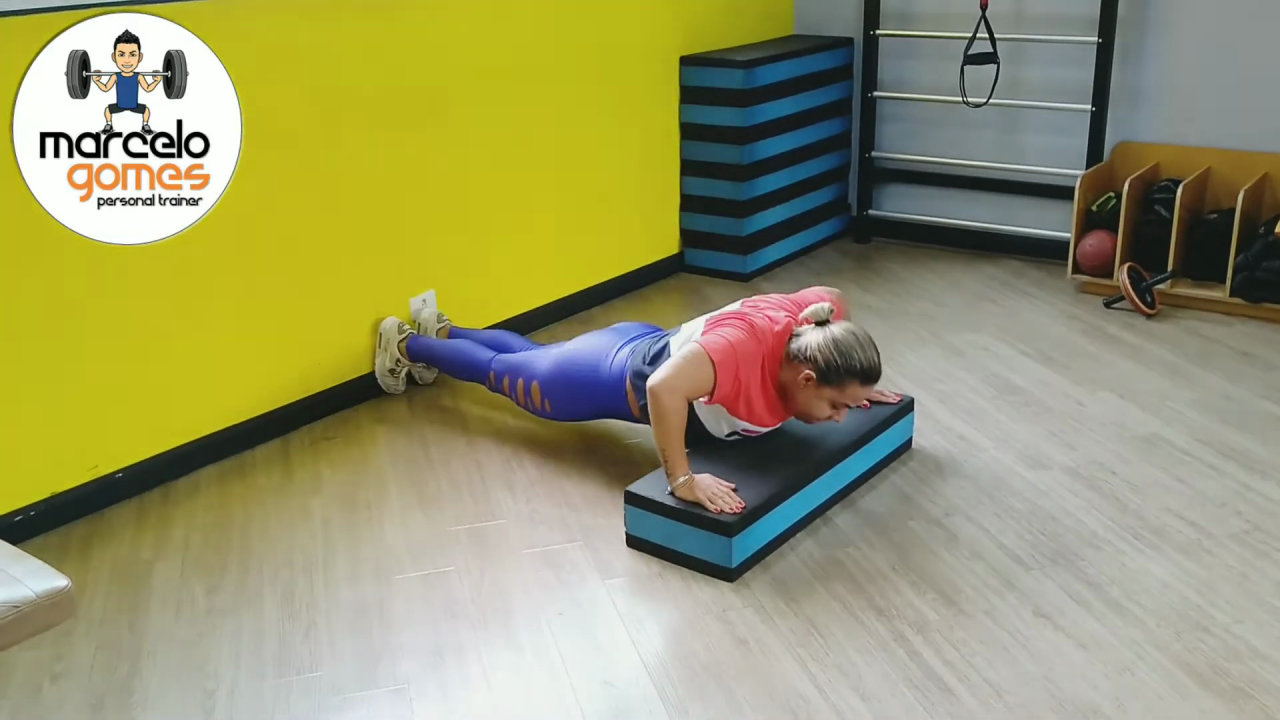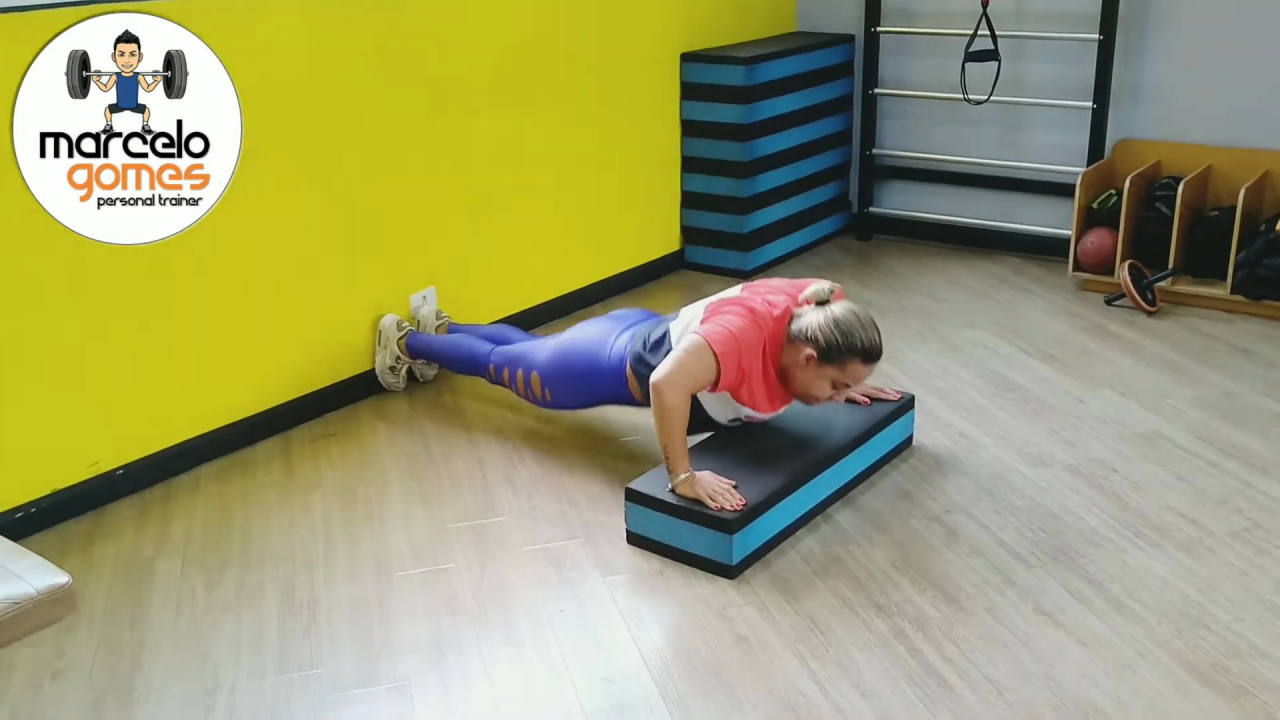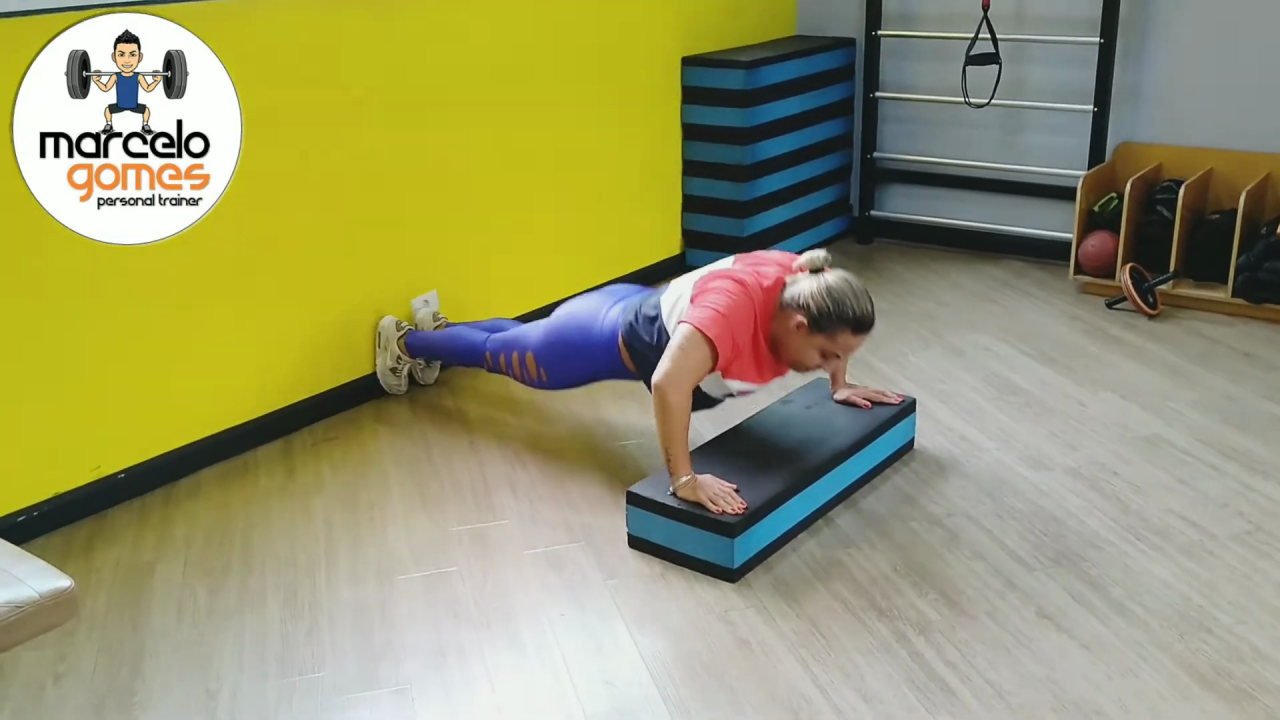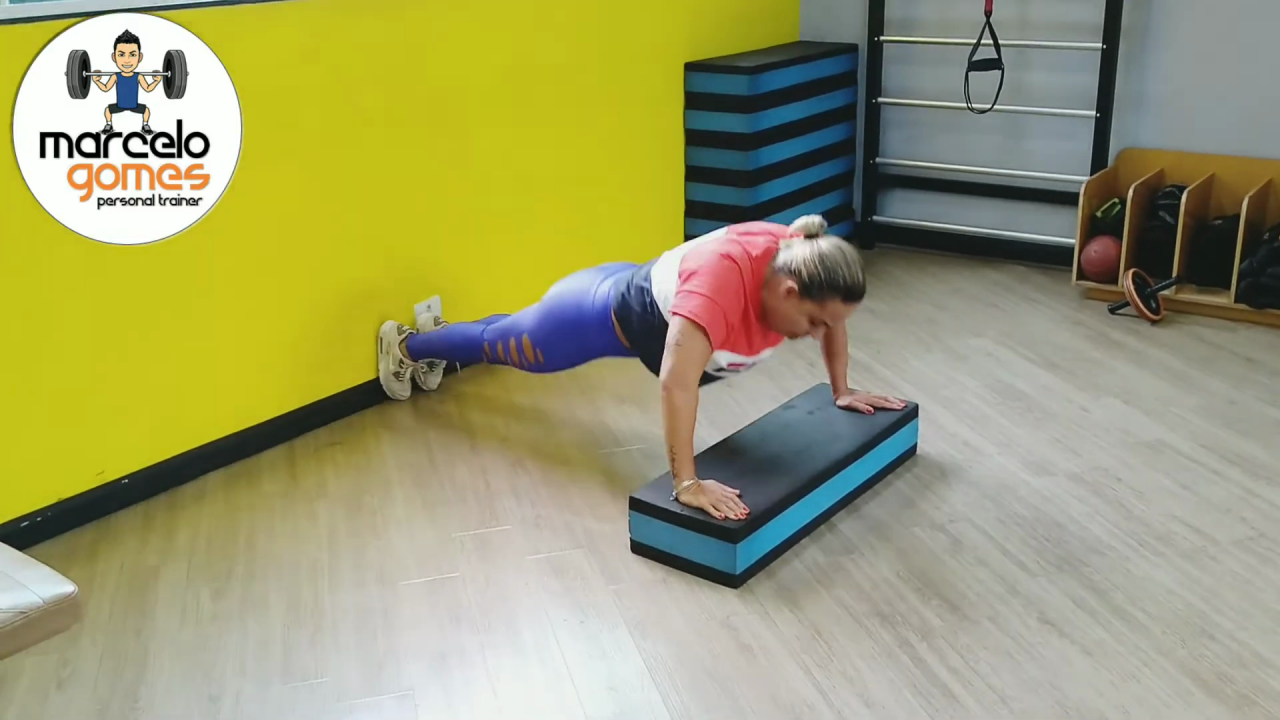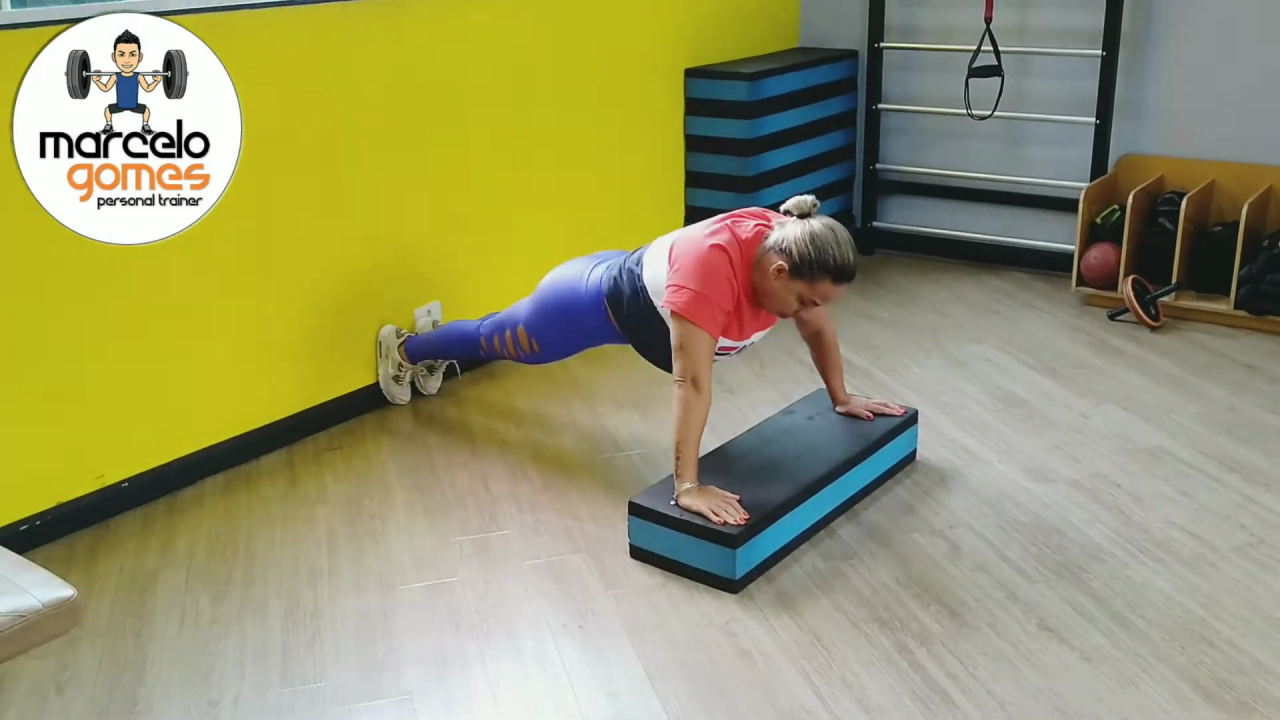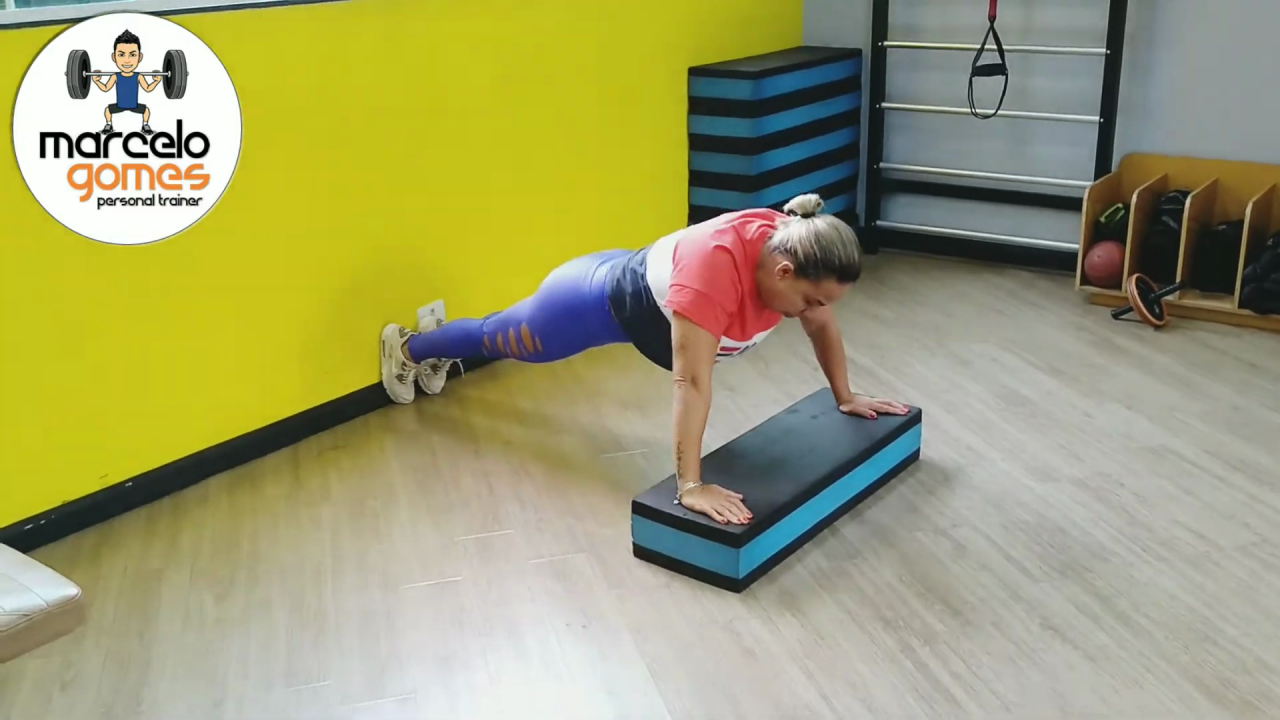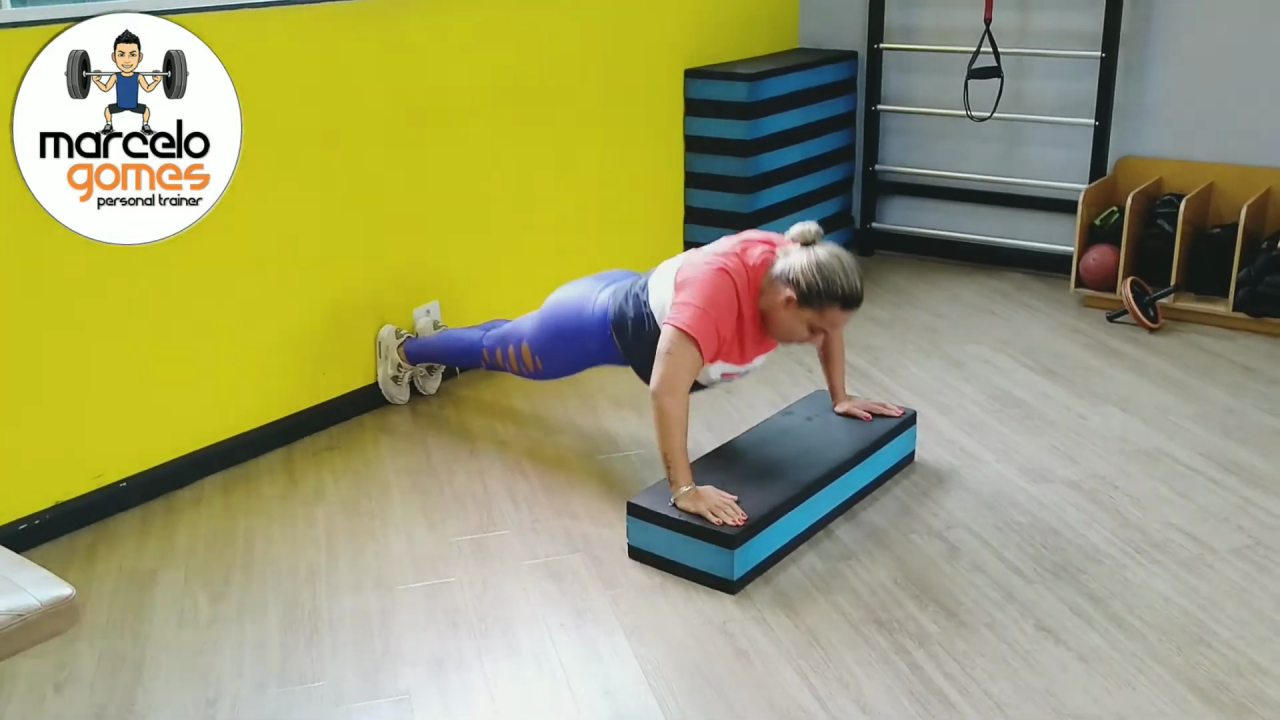
dt=0.2s
person 1, frame 1
left shoulder: (813, 327)
right shoulder: (744, 347)
left elbow: (835, 296)
right elbow: (663, 388)
left wrist: (847, 392)
right wrist: (682, 480)
left hip: (649, 345)
right hip: (616, 379)
left knee: (532, 353)
right knee: (500, 374)
left ankle: (440, 330)
right ankle: (405, 343)
person 1, frame 2
left shoulder: (811, 313)
right shoulder: (745, 333)
right elbow: (666, 384)
left wrist: (846, 382)
right wrist: (683, 477)
left hip: (649, 333)
right hip: (617, 365)
left knee: (530, 346)
right knee: (500, 366)
left ankle: (441, 325)
right ankle: (405, 341)
person 1, frame 3
left shoulder: (804, 288)
right shoulder: (736, 305)
right elbow: (668, 384)
left wrist: (841, 386)
right wrist: (684, 479)
left hip: (645, 314)
right hip: (609, 338)
left knee: (517, 340)
right knee: (497, 354)
left ankle: (438, 325)
right ankle: (406, 340)
person 1, frame 4
left shoulder: (799, 262)
right shoulder: (723, 277)
left elbow: (833, 323)
right elbow: (677, 382)
left wrist: (842, 390)
right wrist: (687, 483)
left hip: (642, 301)
right hip: (601, 313)
left knee: (506, 338)
right knee: (495, 345)
left ankle: (439, 328)
right ankle: (407, 344)
person 1, frame 5
left shoulder: (792, 246)
right shoulder: (713, 262)
left elbow: (818, 328)
right elbow: (692, 383)
left wrist: (842, 399)
right wrist: (687, 487)
left hip: (634, 290)
right hip: (593, 299)
left knee: (498, 336)
right knee: (493, 341)
left ankle: (435, 332)
right ankle: (406, 348)
person 1, frame 6
left shoulder: (797, 247)
right shoulder: (716, 262)
left elbow: (822, 326)
right elbow: (692, 382)
left wrist: (846, 398)
right wrist: (690, 486)
left hip: (635, 291)
right hip: (595, 300)
left knee: (501, 334)
right knee: (496, 340)
left ankle: (437, 332)
right ankle: (409, 349)
person 1, frame 7
left shoulder: (797, 271)
right shoulder: (719, 285)
left elbow: (829, 330)
right elbow: (667, 389)
left wrist: (841, 398)
right wrist: (685, 489)
left hip: (635, 307)
right hip: (596, 323)
left knee: (504, 343)
right knee: (494, 351)
left ankle: (438, 333)
right ankle: (406, 348)
